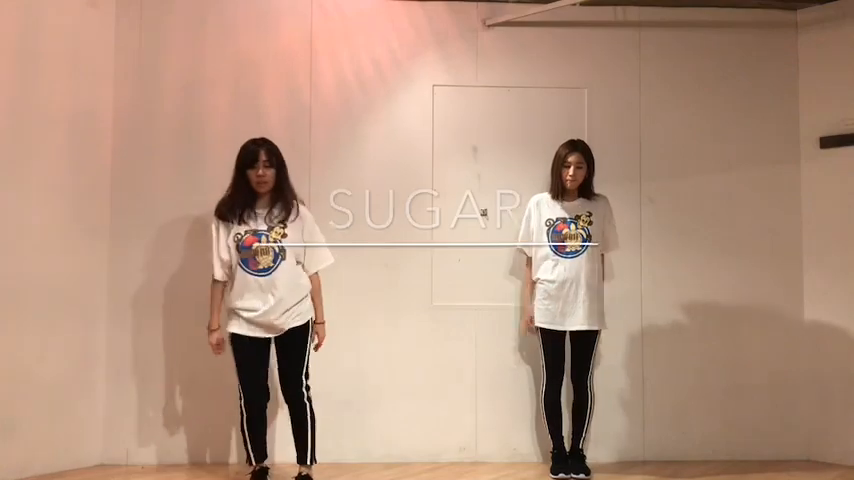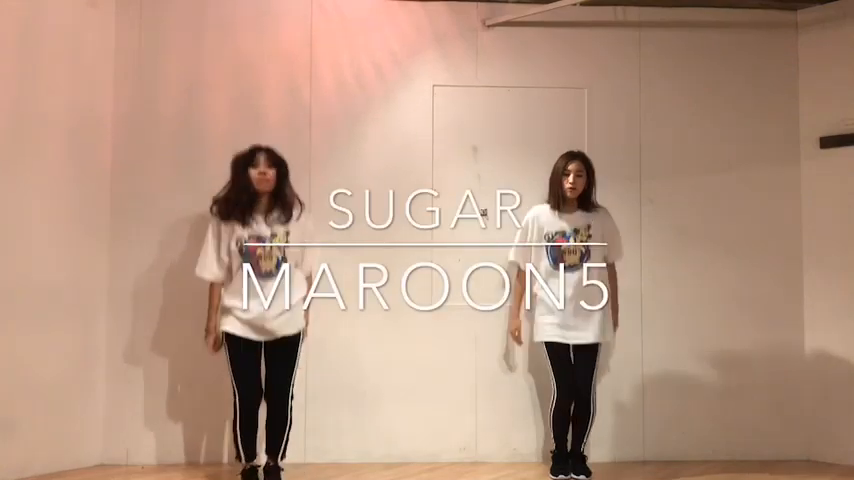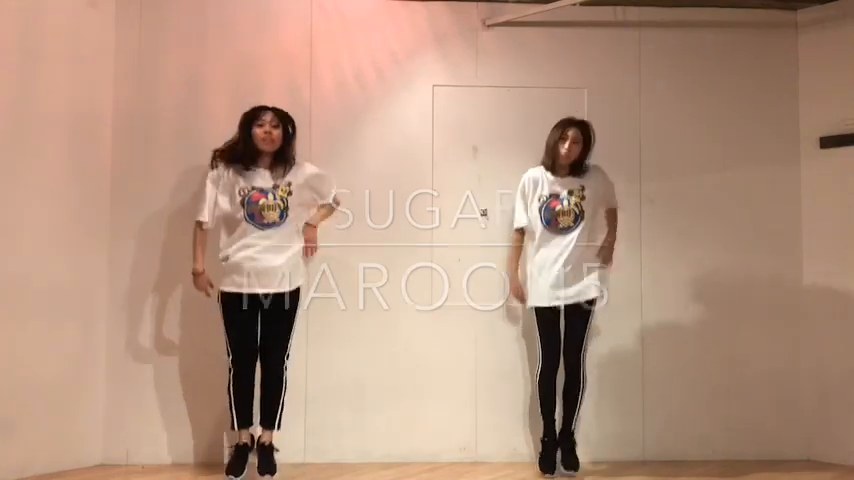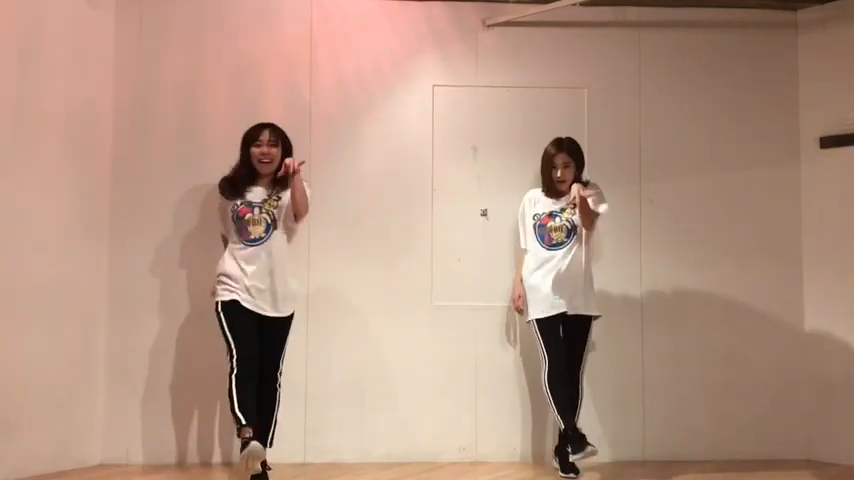
dt=0.4s
person 1, frame 1
left shoulder: (296, 213)
right shoulder: (228, 216)
left elbow: (312, 270)
right elbow: (220, 275)
left wrist: (319, 319)
right wrist: (214, 325)
left hip: (293, 318)
right hip: (245, 322)
left knee: (297, 394)
right knee: (252, 399)
person 1, frame 2
left shoulder: (295, 214)
right shoulder: (225, 216)
left elbow: (306, 270)
right elbow: (216, 275)
left wrist: (304, 311)
right wrist: (213, 323)
left hip: (286, 324)
right hip: (240, 324)
left knee: (280, 396)
right knee: (247, 398)
person 1, frame 3
left shoulder: (300, 174)
right shoulder: (225, 171)
left elbow: (331, 200)
right elbow: (204, 219)
left wrist: (313, 224)
right wrist: (198, 264)
left hip: (284, 281)
right hip: (238, 281)
left knee: (275, 361)
right knee: (241, 360)
left ankle: (266, 440)
right ankle: (243, 440)
person 1, frame 4
left shoulder: (289, 189)
right shoulder: (232, 190)
left elbow: (301, 211)
left wrist: (295, 179)
left hip: (277, 298)
right hip: (235, 292)
left knee: (269, 377)
right knee: (243, 361)
right ankle: (248, 441)
person 2, frame 1
left shoulder: (599, 205)
right shoulder: (539, 204)
left elbow: (602, 255)
right elbow: (530, 259)
left wrist: (601, 298)
right wrist: (528, 304)
left hip: (587, 308)
right hip: (550, 308)
left knee: (582, 381)
right knee: (553, 381)
left ankle: (577, 452)
right ankle: (558, 452)
person 2, frame 2
left shoulder: (600, 216)
right shoulder: (537, 216)
left elbow: (609, 264)
right elbow: (523, 267)
left wrist: (614, 308)
right wrist: (515, 314)
left hip: (589, 319)
right hip: (551, 320)
left knee: (585, 391)
right knee: (564, 390)
person 2, frame 3
left shoulder: (594, 177)
right shoulder: (533, 178)
left elbow: (611, 211)
right elbow: (520, 228)
left wrist: (608, 245)
right wrist: (513, 273)
left hip: (582, 282)
right hip: (544, 284)
left knee: (574, 362)
right knee: (549, 362)
left ankle: (567, 438)
right ankle: (549, 439)
person 2, frame 4
left shoulder: (590, 193)
right shoulder: (531, 200)
left elbow: (590, 223)
left wrist: (581, 201)
right wrist: (518, 284)
left hip: (578, 297)
right hip: (542, 296)
left knee: (573, 371)
right knee: (555, 362)
left ankle: (564, 447)
right ankle: (572, 435)
